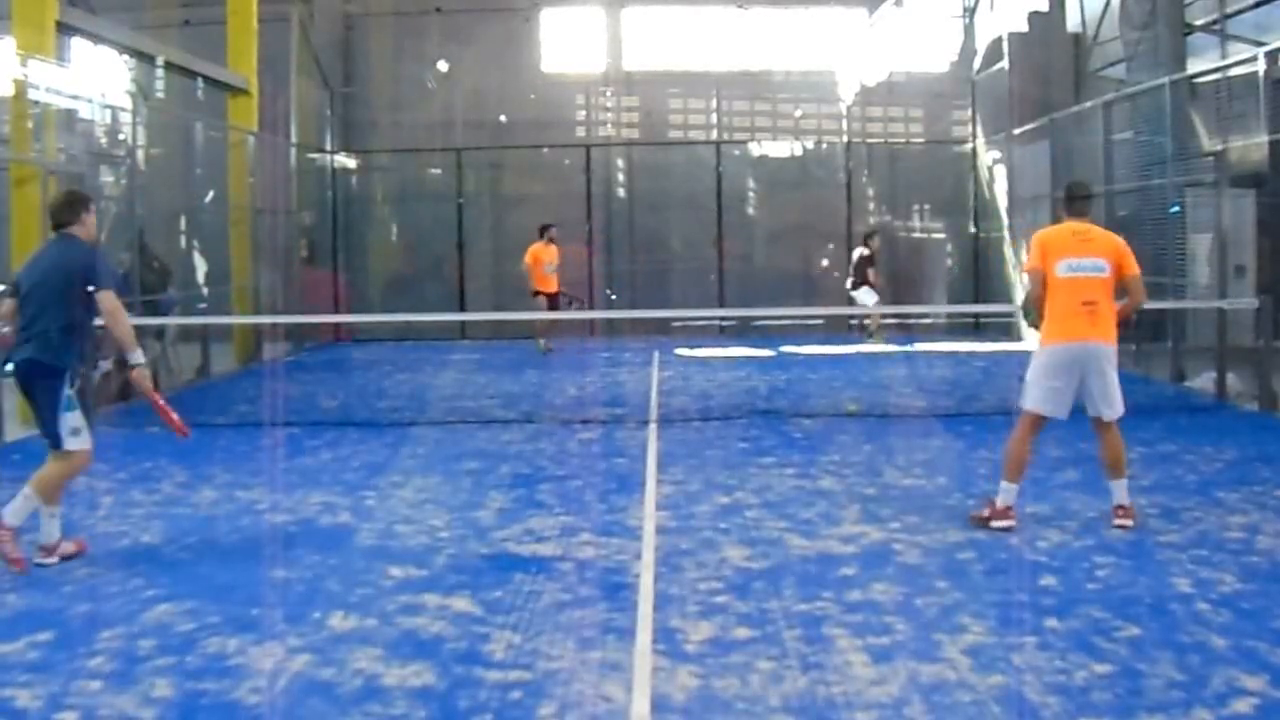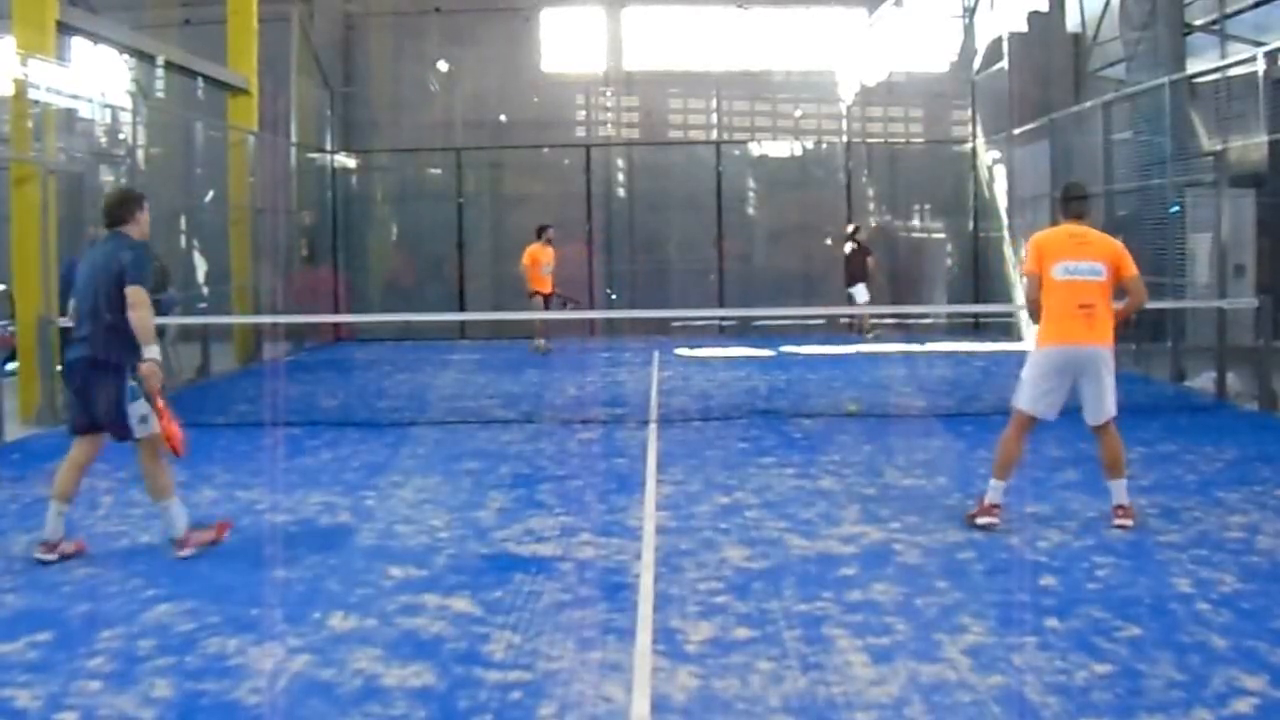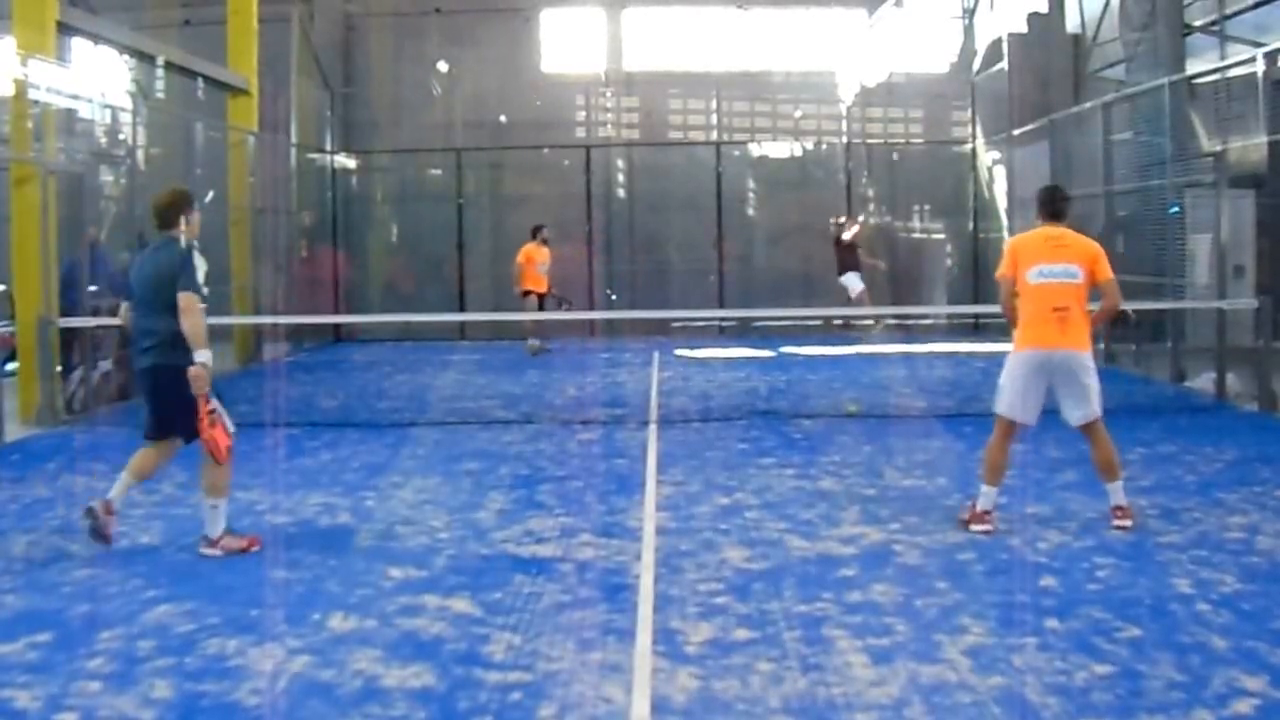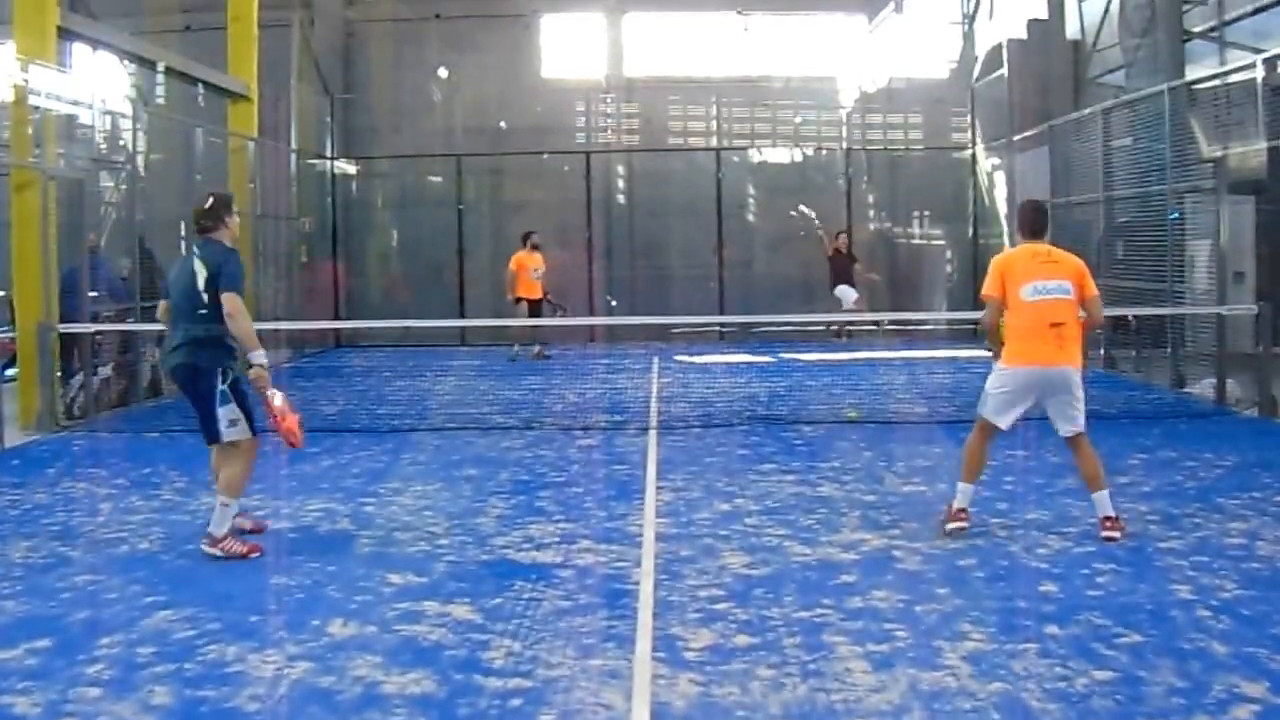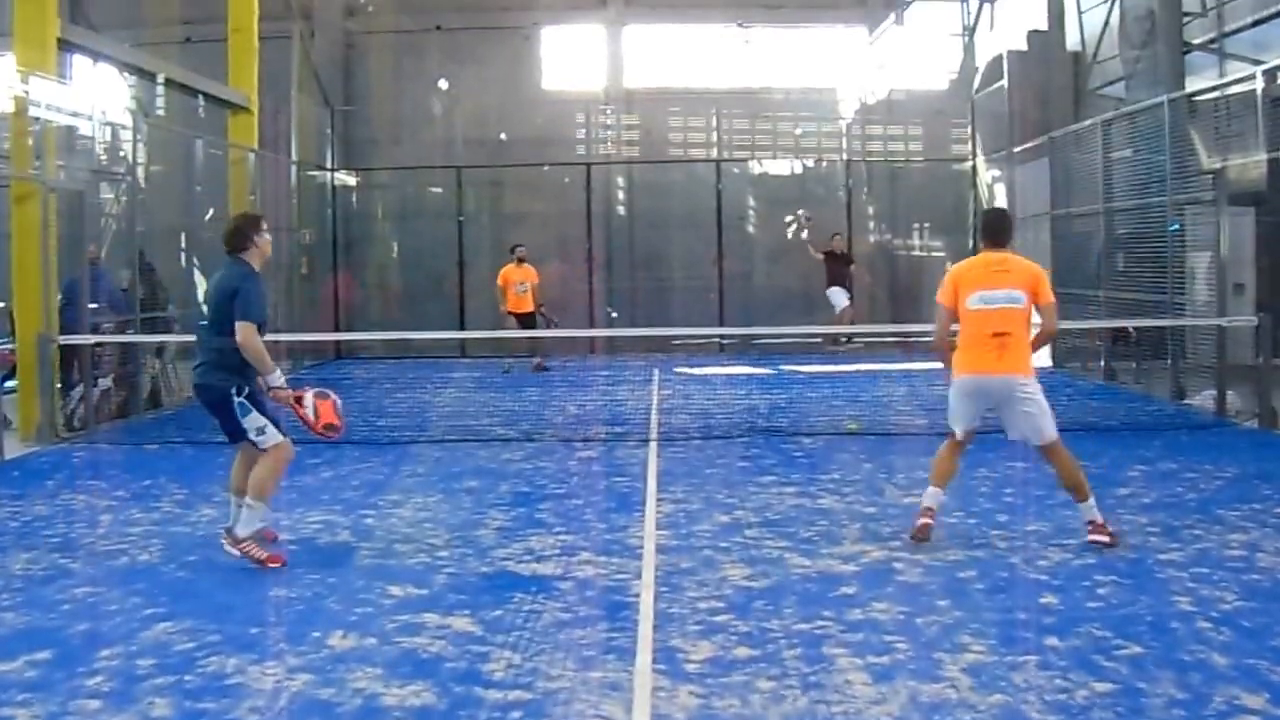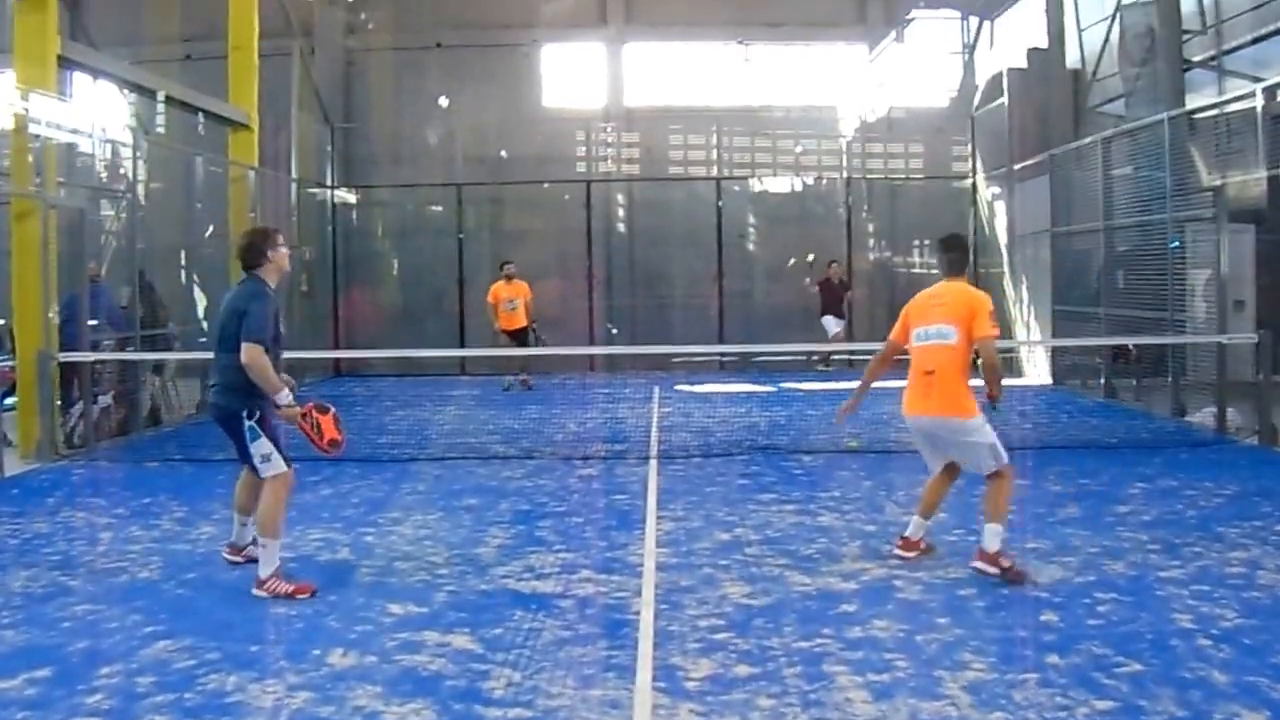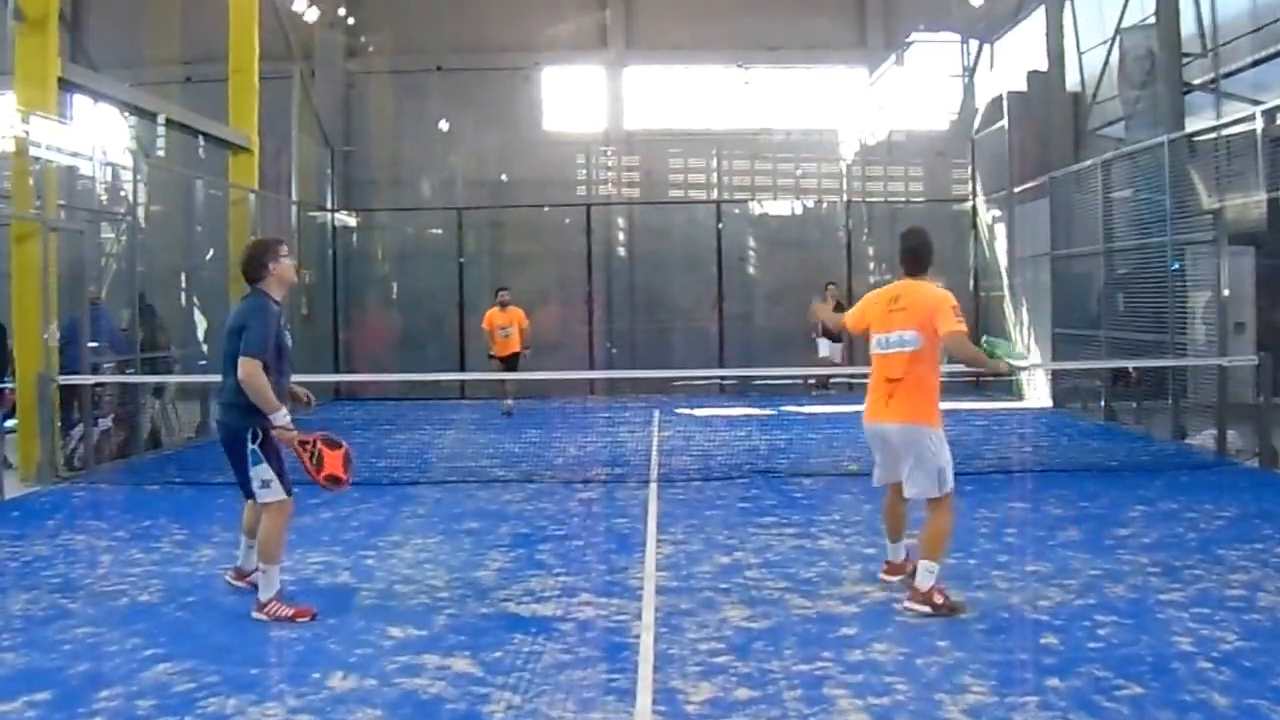
dt=0.2s
person 1, frame 1
left shoulder: (40, 258)
right shoulder: (86, 254)
right elbow: (110, 307)
right wrist: (137, 359)
left hip: (32, 360)
right hip: (55, 364)
left knee: (62, 452)
right knee: (76, 456)
left ankle: (49, 541)
person 1, frame 2
left shoulder: (92, 254)
right shoulder: (132, 251)
left elbow: (74, 309)
right elbow: (137, 303)
right wrist: (151, 354)
left hip: (79, 359)
right hip: (112, 362)
left knee: (85, 447)
right knee: (153, 444)
left ankle: (51, 538)
right ankle: (182, 535)
person 1, frame 3
left shoulder: (143, 260)
right shoulder: (187, 255)
left elbow: (127, 314)
right elbow: (189, 307)
right wrist: (201, 358)
left hip: (146, 363)
right hip: (176, 364)
left knee: (163, 443)
right knee: (217, 444)
left ankle: (108, 504)
right ankle: (215, 536)
person 1, frame 4
left shoulder: (185, 261)
right shoulder: (225, 256)
left elbow: (164, 312)
right elbow: (233, 311)
right wrist: (258, 359)
left hip: (182, 360)
right hip: (209, 362)
left knee: (223, 439)
right knee: (243, 443)
left ankle: (227, 515)
right ankle: (219, 535)
person 1, frame 5
left shoulder: (223, 277)
right shoulder: (247, 279)
right elbow: (246, 337)
left wrist: (257, 375)
right wrist: (276, 380)
left hip: (215, 378)
right hip: (227, 382)
left knee: (252, 449)
right knee: (279, 448)
left ankle: (239, 526)
right ankle: (244, 534)
person 1, frame 6
left shoulder: (247, 292)
right shoulder: (259, 298)
right elbow: (251, 358)
left wrist: (275, 378)
right wrist: (284, 398)
left hip: (235, 398)
right hip: (242, 404)
left knee: (256, 468)
right knee: (279, 479)
left ankle: (239, 544)
right ankle: (268, 577)
person 1, frame 7
left shoulder: (263, 308)
right shoulder: (261, 312)
right elbow: (248, 374)
left wrist: (290, 389)
right wrist: (281, 419)
left hip: (249, 421)
right hip: (248, 424)
left knee: (262, 496)
right knee: (278, 504)
left ankle: (245, 568)
right ankle: (268, 600)
person 2, frame 1
left shoulder: (1044, 238)
right shoulder: (1115, 242)
left elbow: (1036, 292)
right elbow: (1138, 297)
left hip: (1058, 343)
right hip: (1101, 344)
left knee: (1028, 423)
right knee: (1107, 425)
left ankle: (1003, 506)
right ankle: (1122, 506)
person 2, frame 2
left shoulder: (1041, 241)
right shoulder: (1112, 246)
left elbow: (1032, 297)
right elbow: (1139, 297)
left hip: (1053, 345)
right hip: (1097, 346)
left knee: (1020, 423)
right knee: (1105, 426)
left ankle: (991, 504)
right ankle: (1121, 506)
person 2, frame 3
left shoulder: (1017, 245)
right shoulder: (1090, 247)
left elbow: (1006, 301)
right elbow: (1114, 302)
left hip: (1030, 349)
right hip: (1075, 350)
left knee: (1003, 428)
right knee: (1094, 429)
left ankle: (983, 510)
right ankle: (1120, 507)
person 2, frame 4
left shoulder: (1003, 262)
right shoulder: (1074, 263)
left elbow: (991, 321)
right elbow: (1096, 318)
left wrist: (998, 347)
left hip: (1019, 365)
right hip: (1066, 365)
left knee: (982, 431)
right knee: (1078, 441)
left ankle: (959, 509)
right ankle: (1108, 517)
person 2, frame 5
left shoulder: (958, 272)
right shoulder: (1033, 272)
left elbow: (940, 332)
right elbow: (1051, 326)
left wrist: (952, 365)
left hip: (968, 374)
right hip: (1015, 375)
left knee: (955, 441)
right knee: (1054, 450)
left ankle: (927, 512)
right ankle: (1096, 523)
person 2, frame 6
left shoulder: (917, 301)
right shoulder: (976, 300)
left elbow: (885, 355)
right elbow: (989, 357)
left wrist: (858, 394)
right wrist: (995, 391)
left hip: (914, 410)
right hip: (954, 411)
left knee: (947, 471)
right knee: (1000, 476)
left ankle: (911, 538)
right ankle: (991, 551)
person 2, frame 7
left shoulder: (875, 300)
right shoulder: (939, 298)
left elbow: (842, 324)
right elbow: (959, 349)
left wrist: (825, 313)
right wrist: (996, 366)
left hip: (876, 418)
right hip: (917, 420)
left knee: (896, 490)
right knee: (939, 504)
left ankle: (895, 562)
right ankle: (924, 589)
